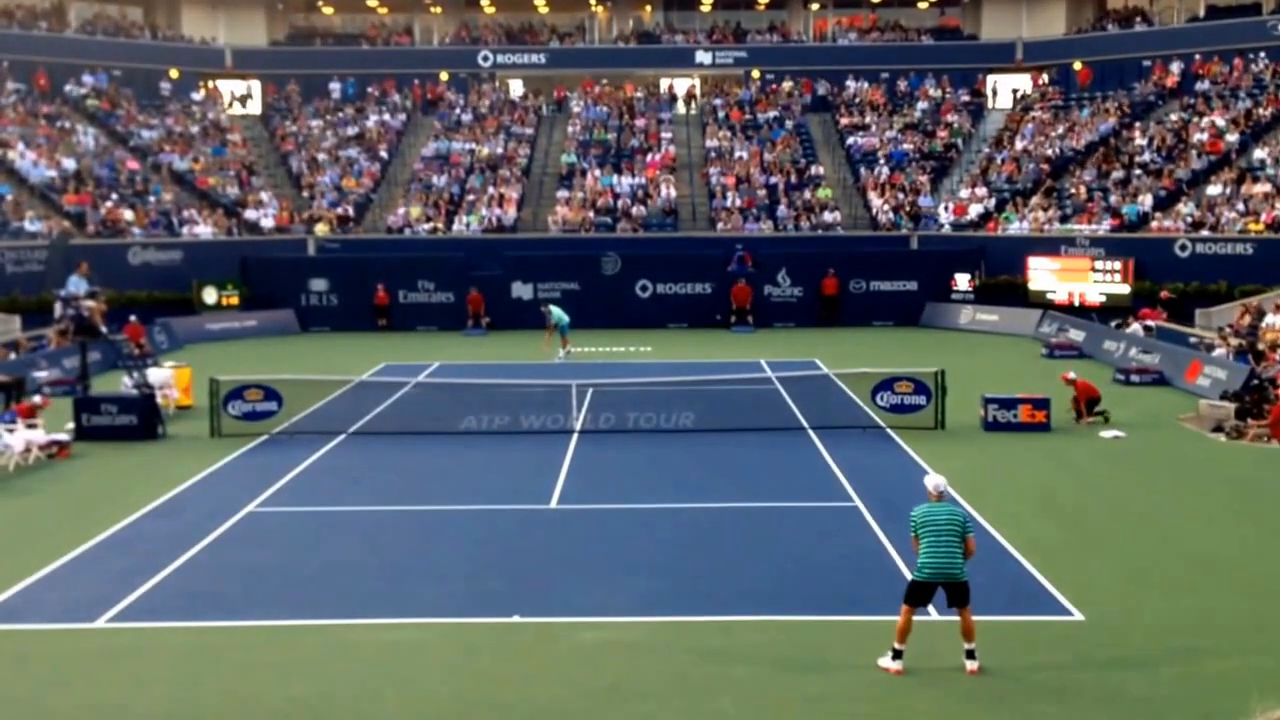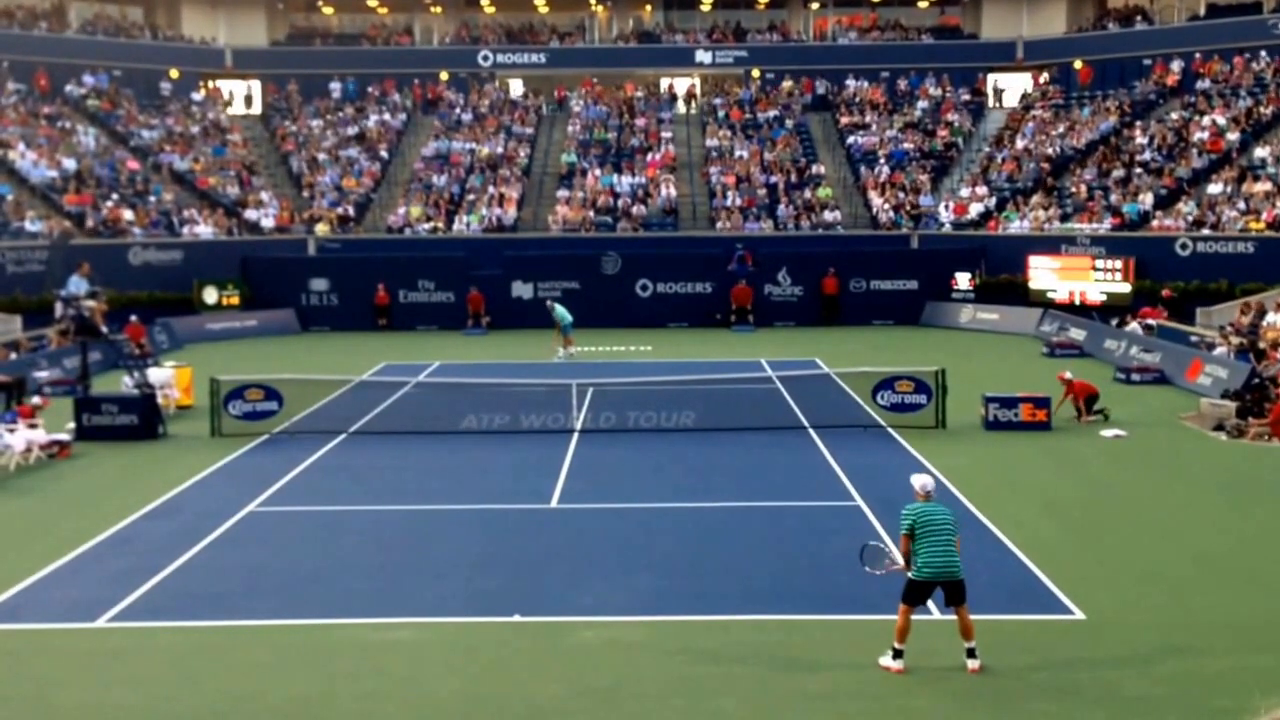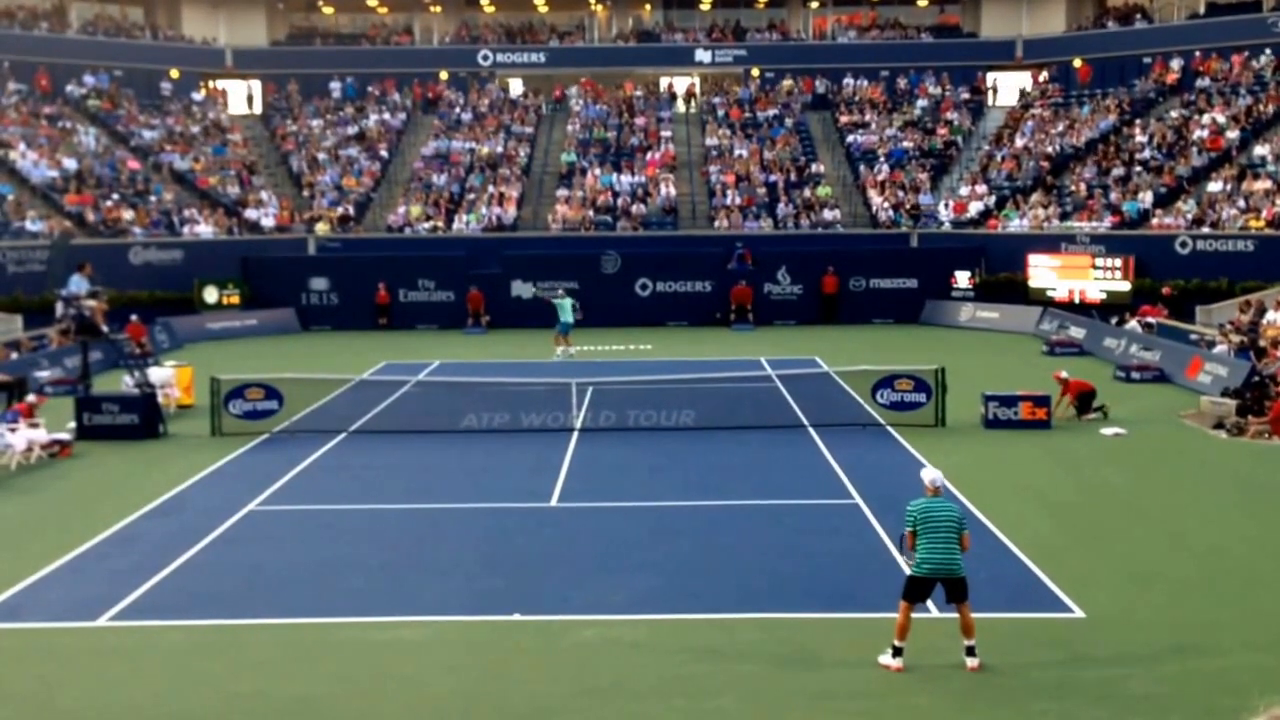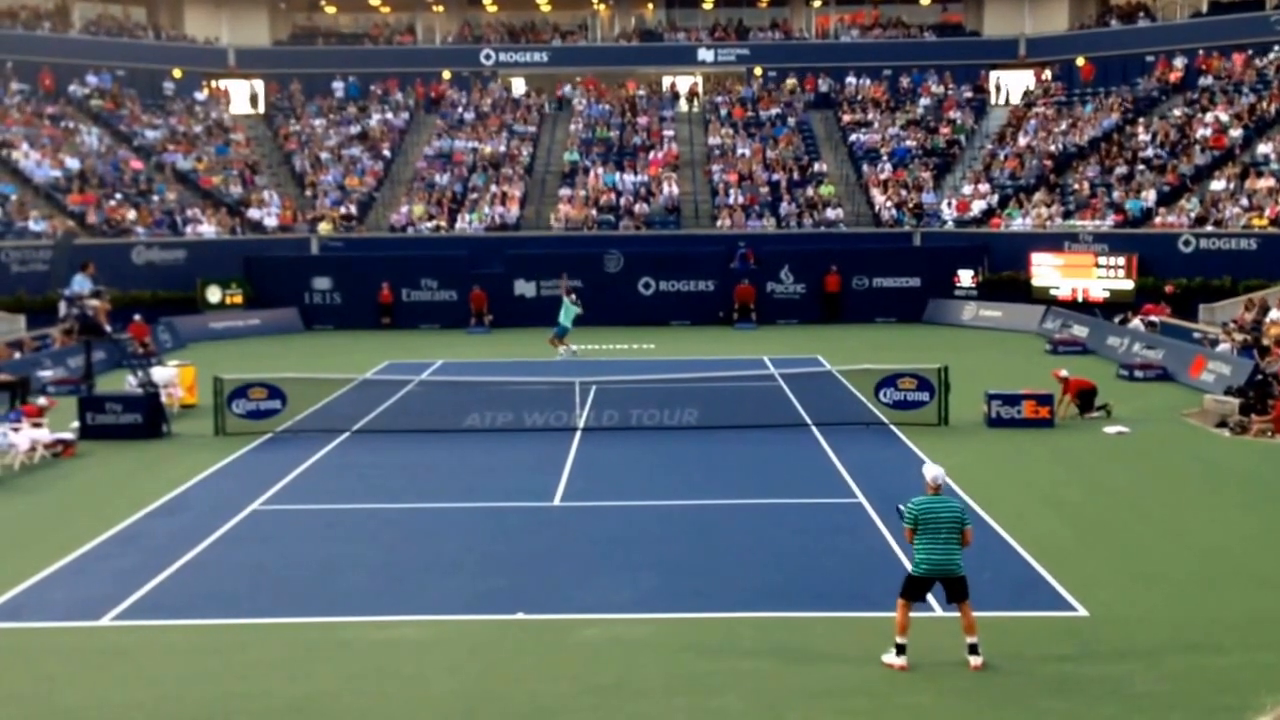
dt=0.5s
person 1, frame 1
left shoulder: (917, 512)
right shoulder: (960, 513)
left elbow: (917, 547)
right elbow: (971, 549)
left hip: (926, 572)
right hip: (955, 572)
left knee: (907, 611)
right knee: (965, 612)
left ankle: (896, 659)
right ankle: (971, 659)
person 1, frame 2
left shoulder: (910, 511)
right shoulder: (947, 512)
left elbow: (904, 548)
right elbow: (956, 548)
left wrist: (907, 564)
left hip: (924, 572)
right hip: (953, 570)
left knee: (904, 610)
right knee: (961, 611)
left ankle: (897, 658)
right ankle: (972, 658)
person 1, frame 3
left shoulder: (914, 507)
right shoulder: (955, 509)
left elbow: (910, 544)
right elbow: (965, 545)
left hip: (924, 568)
right hip: (954, 568)
left knee: (905, 608)
right knee: (963, 608)
left ankle: (896, 657)
right ankle: (971, 656)
person 1, frame 4
left shoulder: (914, 505)
right shoulder: (958, 506)
left elbow: (910, 538)
right elbow: (968, 540)
left hip: (923, 567)
right hip: (953, 567)
left knee: (903, 605)
right knee: (964, 607)
left ankle: (900, 655)
right ankle: (974, 654)
